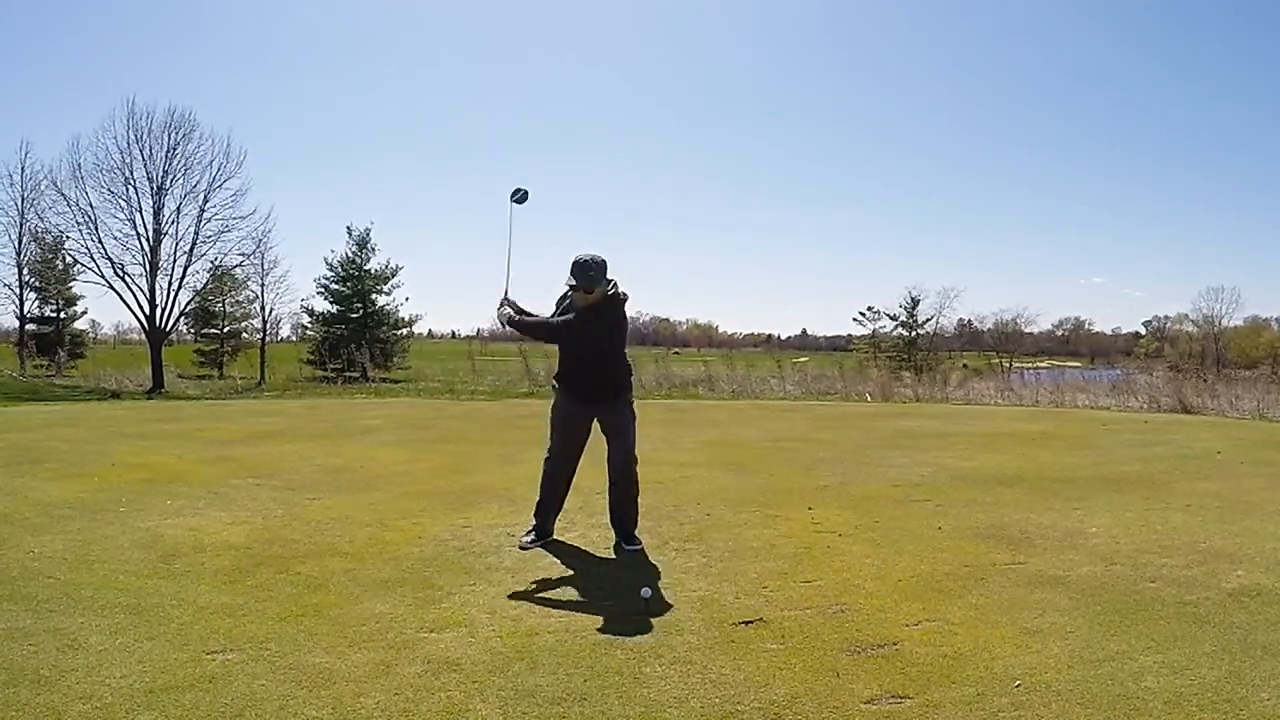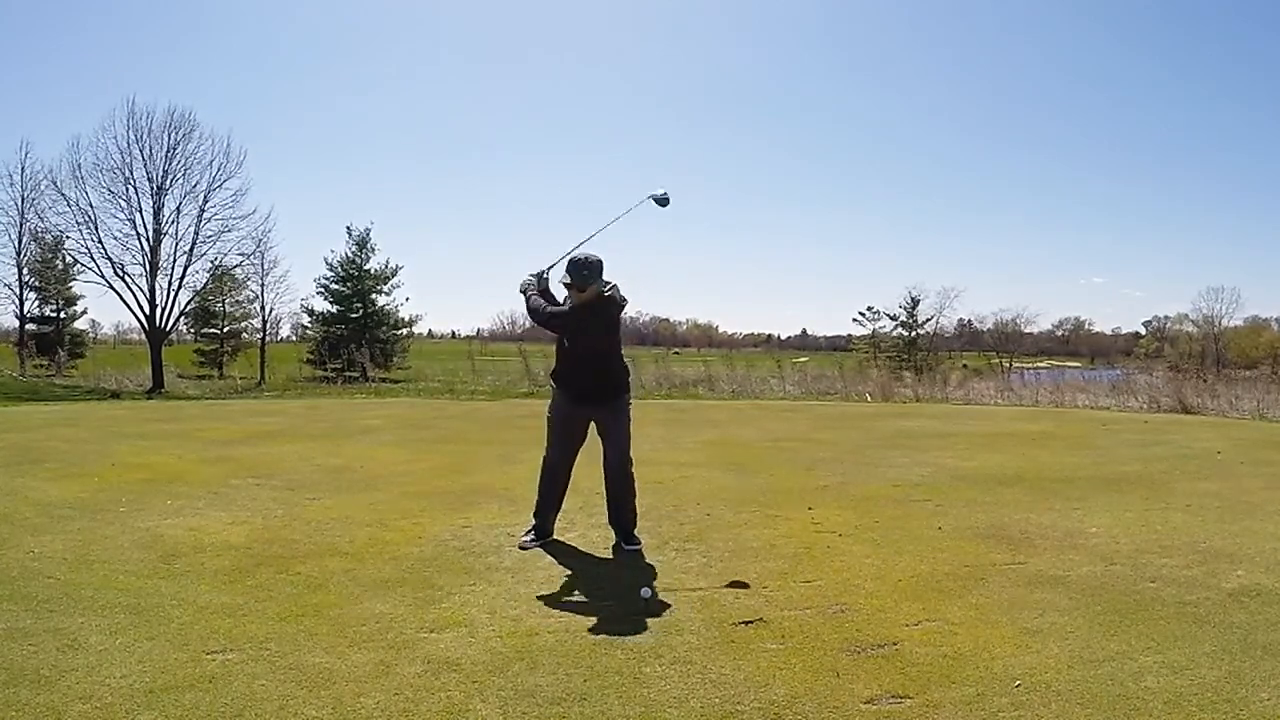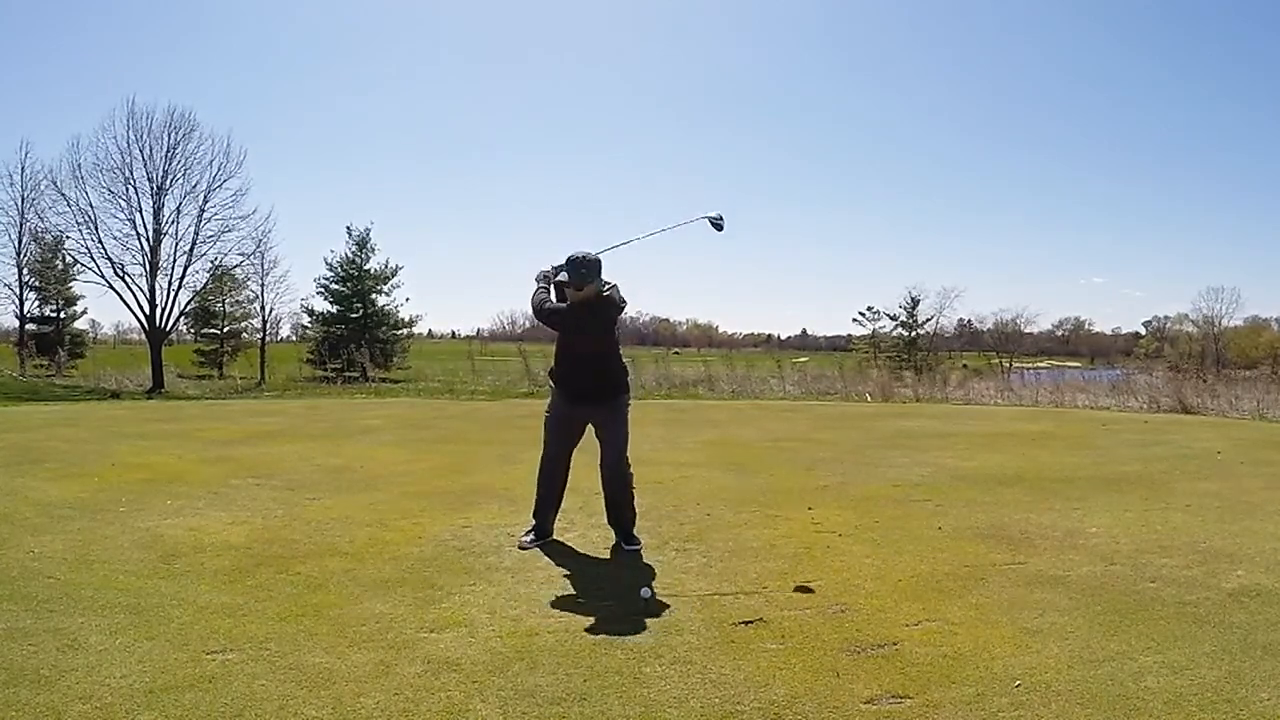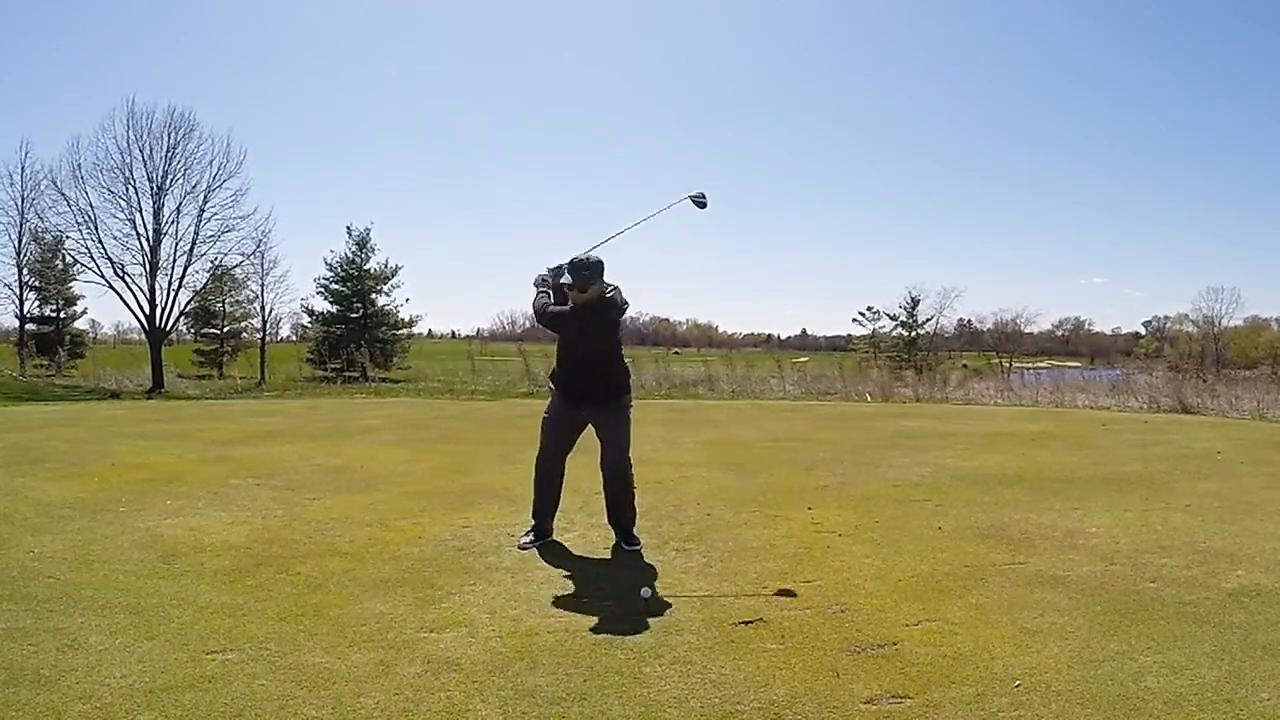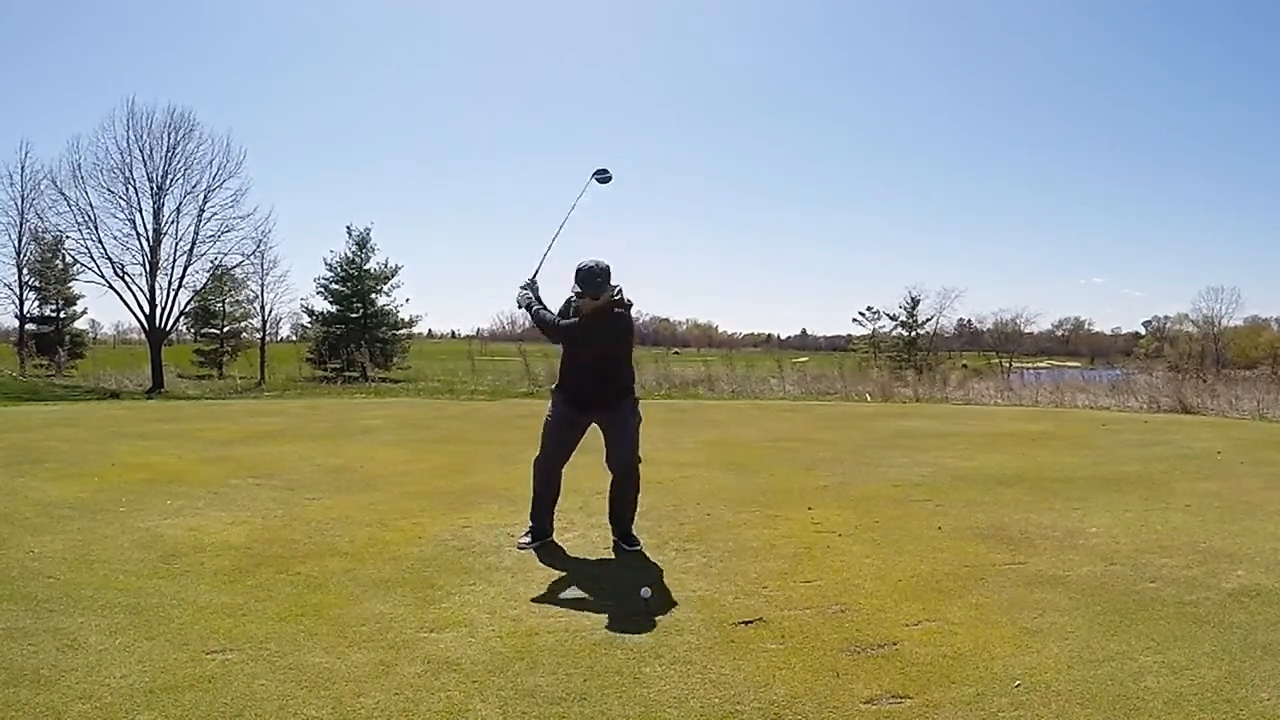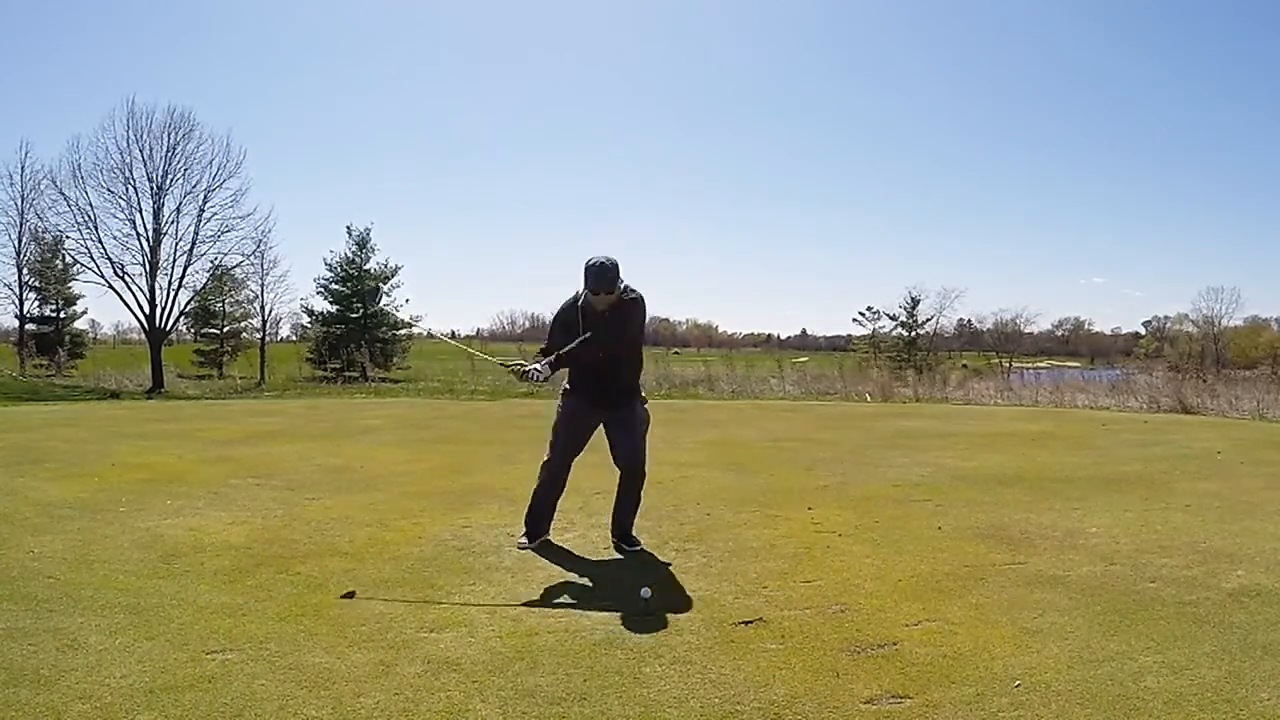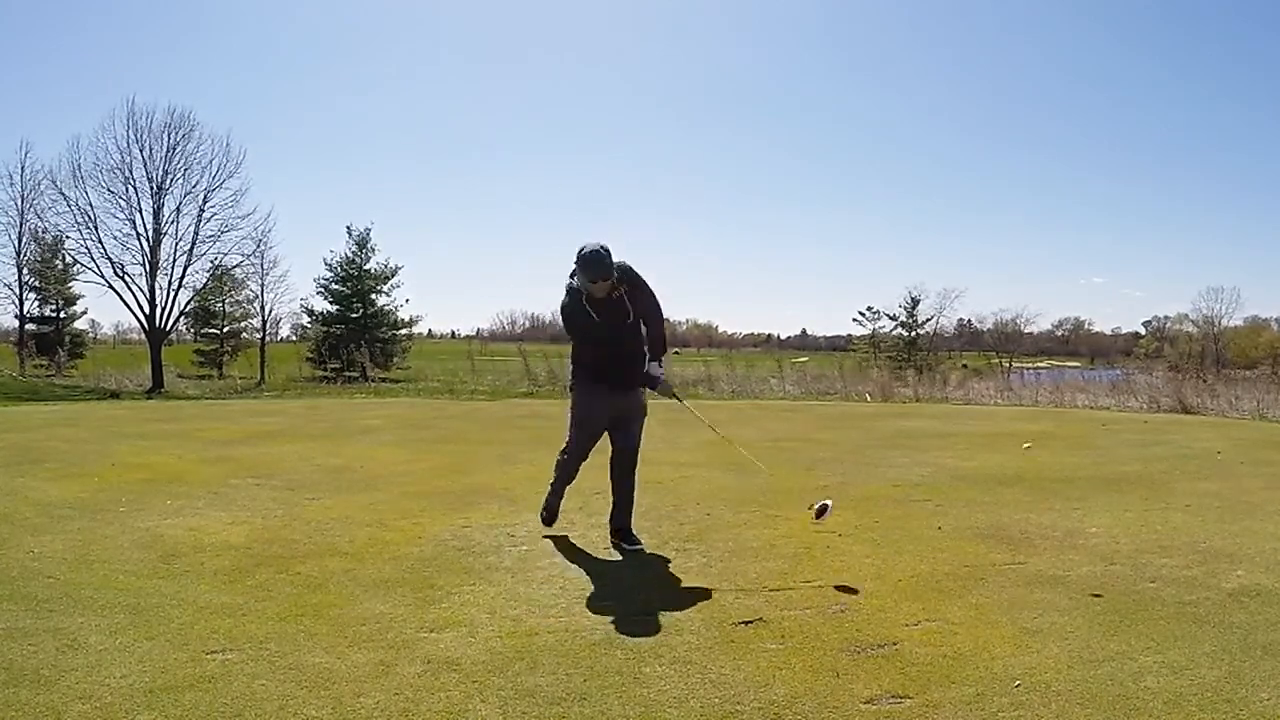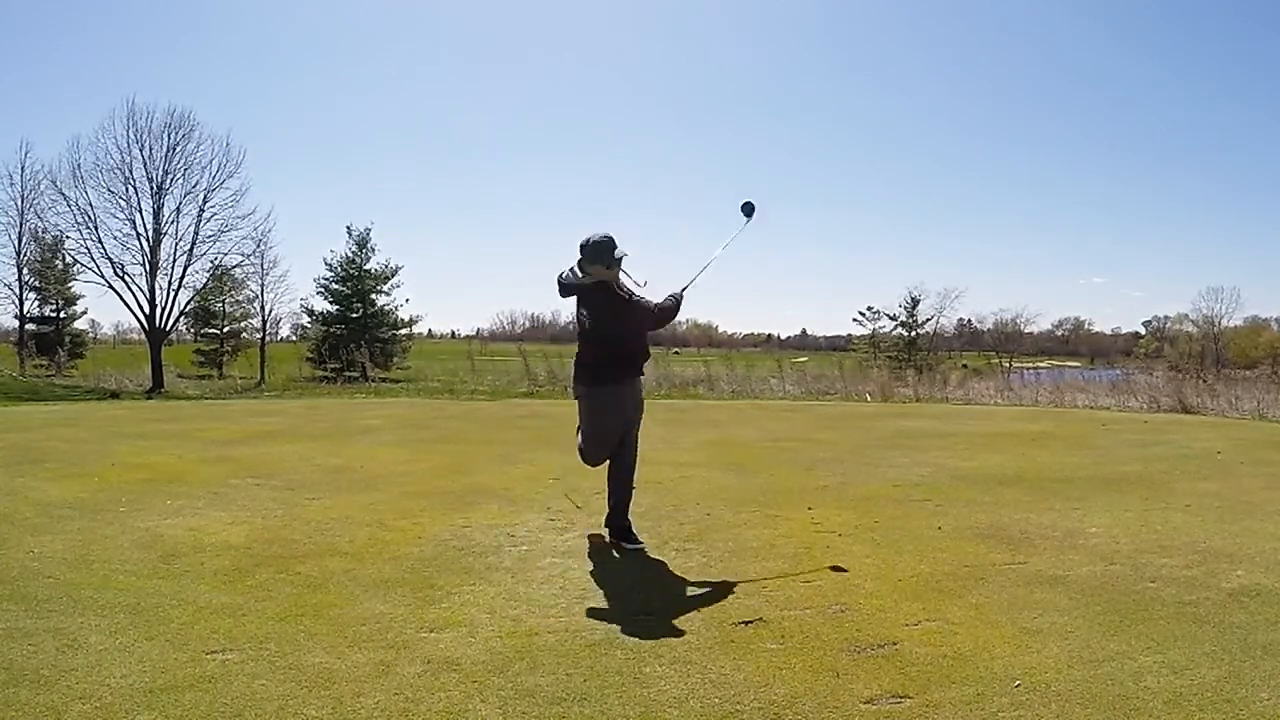
dt=0.1s
person 1, frame 1
left shoulder: (609, 312)
right shoulder: (571, 300)
left elbow: (551, 329)
right elbow: (551, 329)
left wrist: (511, 318)
right wrist: (516, 310)
left hip: (613, 396)
right hip: (572, 394)
left knee: (622, 463)
right knee: (558, 460)
left ankle: (625, 530)
right ankle: (542, 526)
person 1, frame 2
left shoulder: (599, 312)
right shoulder: (580, 304)
left elbow: (541, 313)
left wrist: (531, 287)
right wrist: (542, 287)
left hip: (610, 397)
right hip: (570, 395)
left knee: (618, 463)
right knee: (555, 460)
left ankle: (625, 530)
right ankle: (542, 526)
person 1, frame 3
left shoulder: (596, 311)
right shoulder: (579, 302)
left elbow: (544, 310)
left wrist: (543, 282)
right wrist: (552, 282)
left hip: (608, 397)
right hip: (568, 395)
left knee: (615, 464)
right knee: (552, 460)
left ankle: (624, 529)
right ankle: (542, 526)
person 1, frame 4
left shoulder: (602, 312)
right shoulder: (573, 297)
left elbow: (549, 315)
left wrist: (545, 285)
right wrist: (551, 284)
left hip: (610, 399)
right hip: (568, 396)
left knee: (616, 465)
right knee: (548, 460)
left ankle: (624, 530)
right ankle: (541, 527)
person 1, frame 5
left shoulder: (616, 318)
right shoulder: (575, 304)
left elbow: (556, 330)
right elbow: (560, 331)
left wrist: (529, 302)
right wrist: (535, 299)
left hip: (616, 402)
right hip: (572, 399)
left knee: (625, 466)
right knee: (547, 463)
left ankle: (623, 530)
right ankle: (540, 528)
person 1, frame 6
left shoulder: (632, 303)
right shoulder: (571, 308)
left elbow: (593, 348)
right elbow: (554, 348)
left wrist: (547, 365)
right wrist: (541, 365)
left hip: (625, 398)
right hip: (581, 397)
left knee: (633, 467)
right knee: (557, 462)
left ankle: (623, 530)
right ankle: (536, 526)
person 1, frame 7
left shoulder: (624, 275)
right shoulder: (573, 306)
left elbow: (652, 316)
right elbow: (603, 353)
left wrist: (655, 360)
right wrist: (648, 377)
left hip: (630, 387)
right hip: (593, 388)
left knee: (625, 460)
right knee: (575, 452)
left ankle: (621, 528)
right ankle: (556, 493)
person 1, frame 8
left shoulder: (579, 282)
right shoulder: (594, 294)
right elbow: (651, 318)
right wrist: (675, 301)
left hip: (625, 382)
right hip: (599, 386)
left knee: (624, 457)
right knee: (595, 452)
left ankle: (619, 527)
